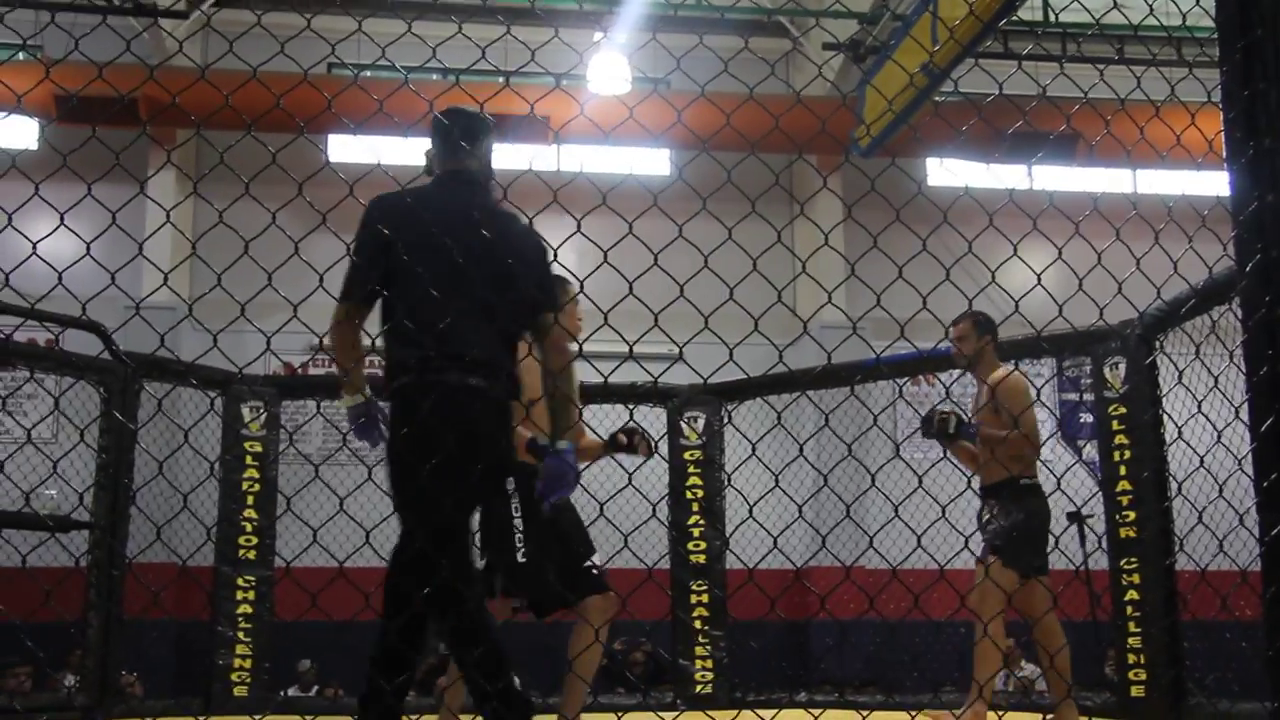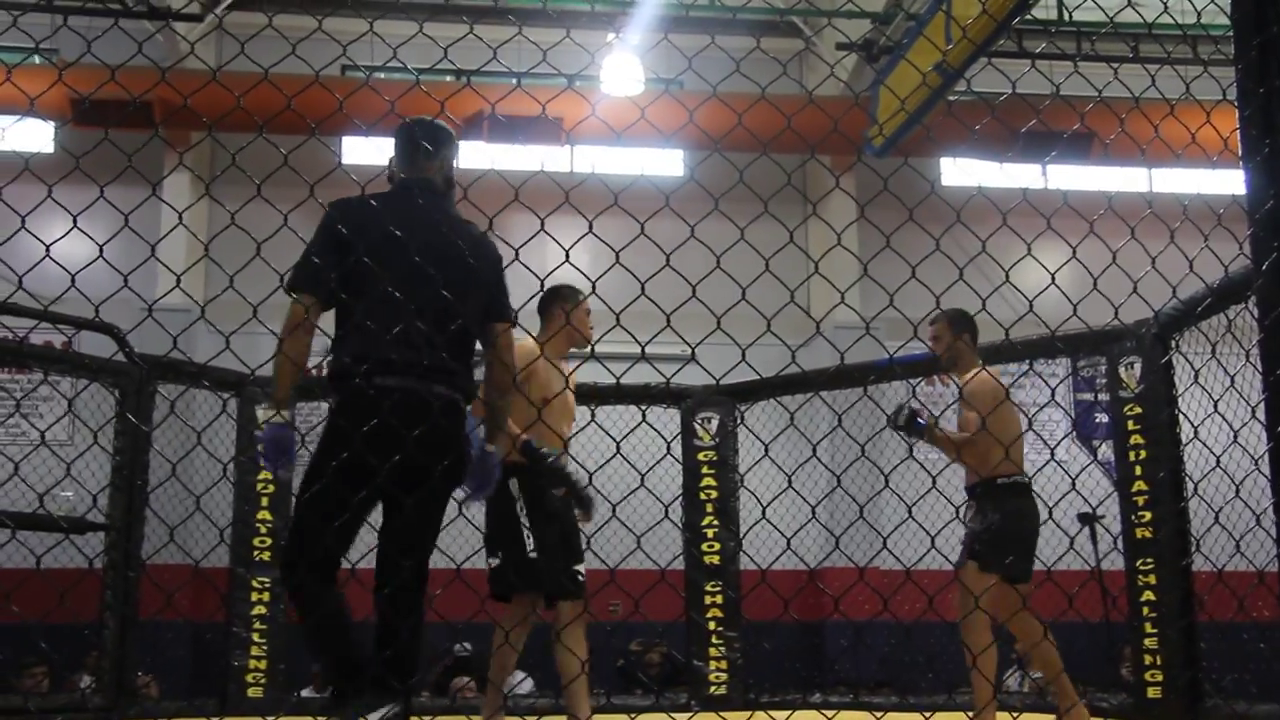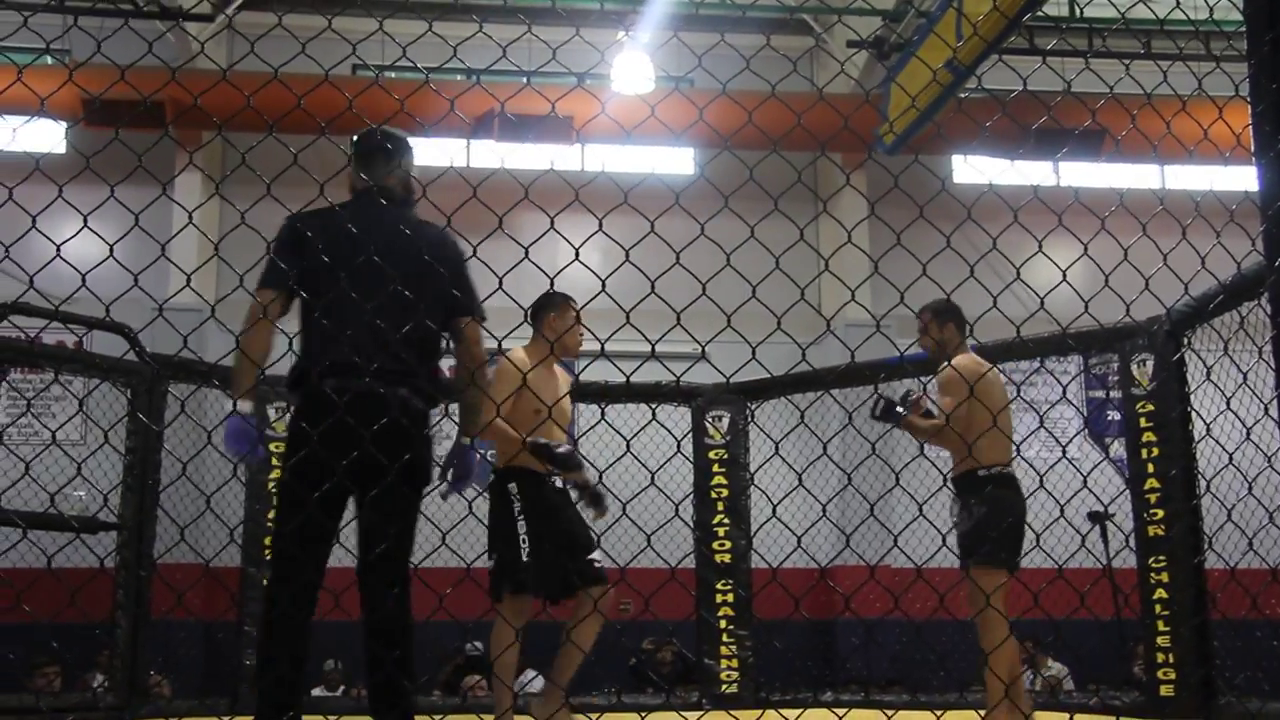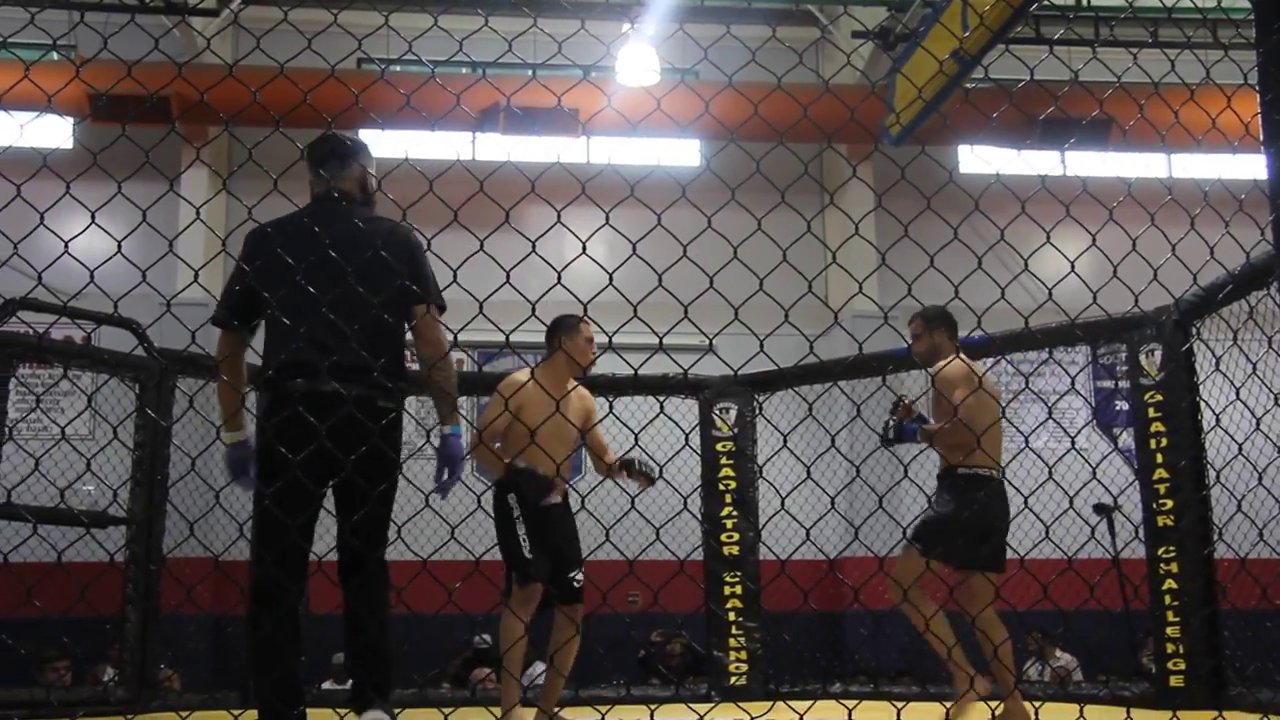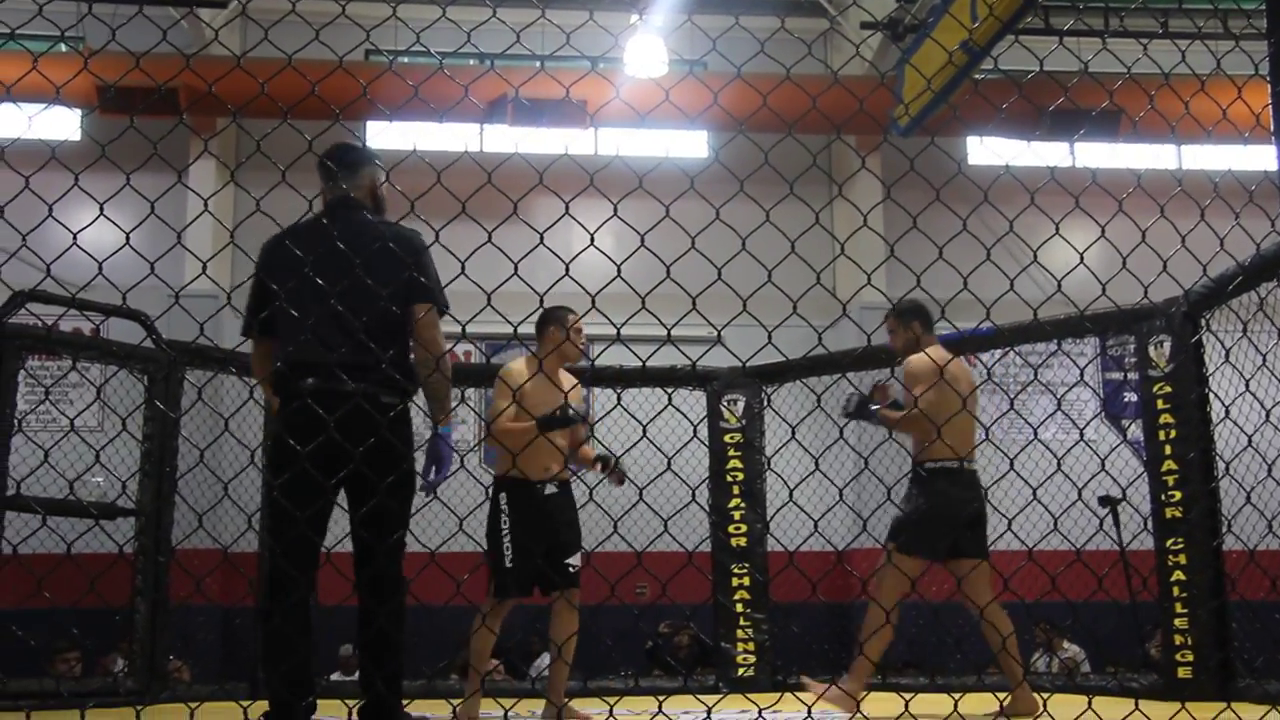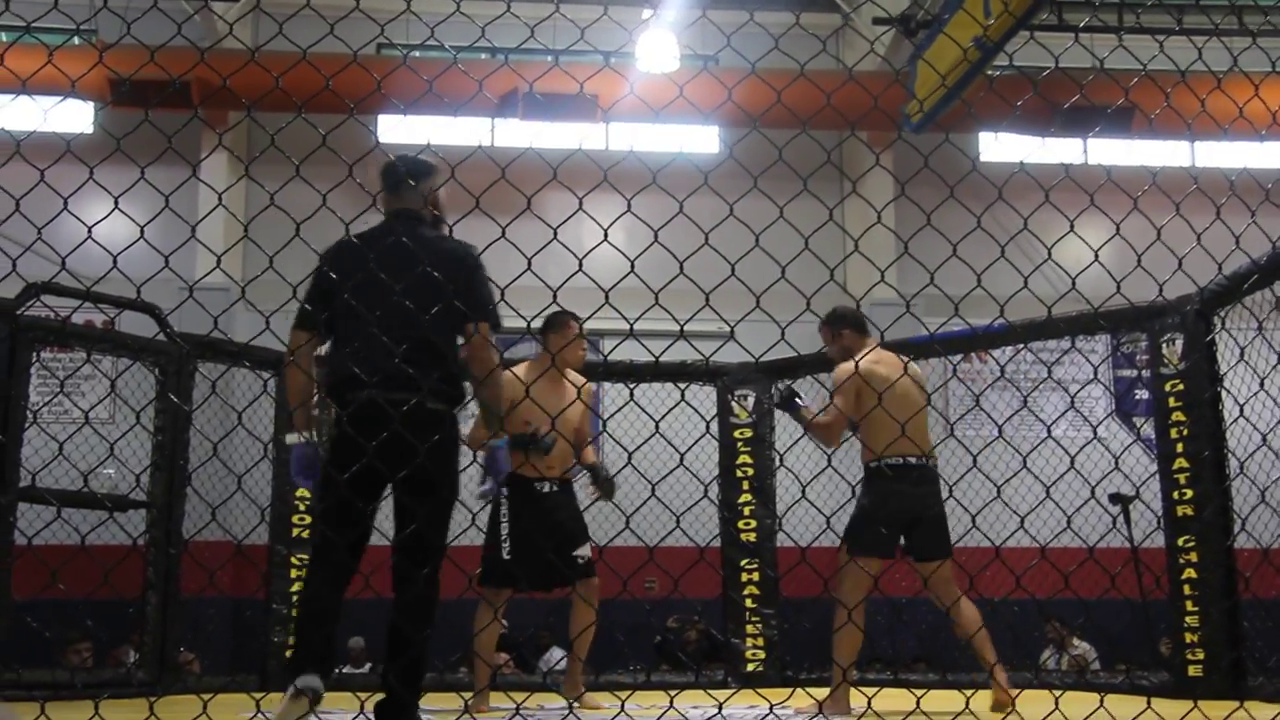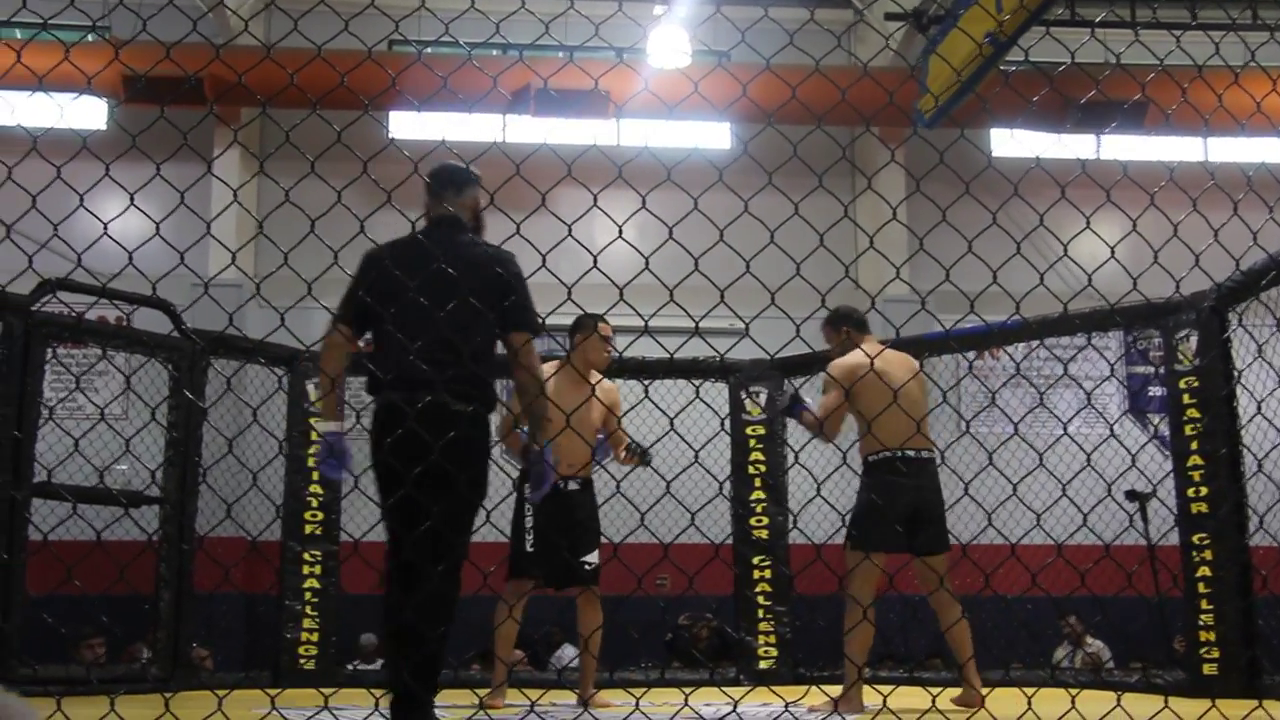
dt=0.3s
person 1, frame 1
left shoulder: (392, 213)
right shoulder: (520, 235)
left elbow: (347, 322)
right elbow: (553, 343)
left wrist: (357, 397)
right wrist: (560, 443)
left hip: (427, 409)
right hip: (491, 418)
left knee: (436, 578)
right knee: (423, 572)
person 1, frame 2
left shoulder: (349, 217)
right shoulder: (477, 244)
left elbow: (302, 316)
right elbow: (501, 354)
left wrist: (277, 410)
right wrist: (492, 445)
left hip: (367, 412)
right hip: (442, 426)
left knee: (307, 564)
right knee: (402, 582)
person 1, frame 3
left shoulder: (307, 229)
right shoulder: (437, 245)
left elbow: (264, 310)
right elbow: (472, 348)
left wrist: (242, 405)
right wrist: (470, 436)
left hip: (324, 417)
right hip: (404, 424)
left knee: (293, 579)
right knee: (388, 582)
person 1, frame 4
left shoulder: (267, 240)
right shoulder: (398, 241)
left elbow: (230, 345)
right elbow: (430, 339)
left wrist: (235, 432)
right wrist: (451, 426)
left hip: (294, 416)
right hip: (374, 422)
left knee: (277, 577)
right knee: (365, 569)
person 1, frame 5
left shoulder: (283, 247)
right shoulder: (404, 244)
left elbow: (262, 355)
right elbow: (427, 338)
right wrist: (441, 424)
left hip: (305, 418)
right hip: (383, 419)
left knee: (289, 573)
right knee: (382, 574)
person 1, frame 6
left shoulder: (340, 255)
right shoulder: (456, 257)
left elbow: (300, 351)
right elbow: (481, 351)
left wrist: (301, 435)
right wrist: (496, 435)
left hip: (356, 423)
right hip: (428, 427)
left knee: (331, 560)
right knee: (416, 574)
person 1, frame 7
left shoulder: (382, 260)
right shoulder: (496, 264)
left elbow: (336, 344)
right elbow: (524, 362)
left wrist: (330, 424)
right wrist: (539, 437)
left hip: (394, 426)
right hip: (462, 430)
left knee: (406, 565)
right knee: (437, 571)
person 2, frame 1
left shoulder: (566, 372)
right shoulder: (514, 357)
left wrist: (614, 442)
left hip: (553, 495)
right hip: (516, 489)
left knee: (599, 604)
right knee: (501, 598)
person 2, frame 2
left shoulder: (565, 375)
right shoulder: (524, 354)
right elbow: (487, 407)
left wrist: (570, 484)
right wrist: (532, 451)
left hip: (549, 492)
right hip: (517, 484)
left knee: (572, 606)
right knee: (525, 601)
person 2, frame 3
left shoulder: (561, 378)
right shoulder: (514, 365)
right elbow: (487, 424)
left wrist: (580, 477)
right wrist: (538, 449)
left hip: (556, 493)
right hip: (519, 489)
left knee: (595, 594)
right knee: (518, 601)
person 2, frame 4
left shoulder: (584, 400)
right shoulder: (517, 385)
left elbow: (602, 460)
right elbow: (479, 443)
left wrist: (627, 466)
right wrist: (514, 470)
left hip: (557, 505)
right hip: (517, 498)
left knee: (572, 607)
right knee: (528, 590)
person 2, frame 5
left shoulder: (573, 385)
right shoulder: (513, 373)
right elbow: (495, 433)
left wrist: (600, 460)
right wrist: (546, 422)
left hip: (559, 495)
right hip: (517, 494)
left knee: (569, 593)
right knee: (502, 597)
person 2, frame 6
left shoulder: (583, 387)
right shoulder: (514, 379)
right elbow: (477, 439)
left wrist: (595, 468)
right wrist: (517, 442)
left hip: (561, 494)
right hip: (519, 493)
left knee: (588, 585)
right knee: (496, 591)
left ankle: (573, 683)
right ankle: (481, 691)
person 2, frame 7
left shoulder: (607, 390)
right shoulder: (539, 376)
left elbow: (618, 445)
right elbow: (507, 432)
left wrist: (633, 451)
right wrist: (534, 454)
left hip: (580, 493)
right hip: (539, 488)
left knee: (588, 590)
right knee: (519, 582)
left ankle: (587, 686)
right ankle: (498, 682)
person 3, frame 1
left shoulder: (1004, 381)
right shoulder: (986, 388)
left elbow: (1030, 441)
right elbow: (981, 462)
left wrist: (967, 430)
right wrist: (953, 438)
left hip: (1016, 505)
right hip: (1005, 507)
left knee: (985, 602)
right knee: (1039, 613)
person 3, frame 2
left shoulder: (974, 382)
right shoulder: (983, 383)
left elbow: (977, 448)
left wrist: (926, 428)
right wrist: (932, 431)
left hip: (1000, 505)
right hip: (1008, 505)
left knee: (973, 607)
right knee: (1019, 617)
person 3, frame 3
left shoulder: (954, 370)
right shoulder: (986, 372)
left elbow: (950, 434)
left wrist: (902, 417)
right wrist: (926, 415)
left hip: (984, 495)
right hip: (1000, 493)
left knee: (987, 609)
right knee: (988, 609)
person 3, frame 4
left shoulder: (948, 370)
right shoulder: (976, 374)
left elbow: (962, 432)
left wrist: (915, 432)
right wrist: (919, 422)
left hip: (964, 492)
right hip: (988, 495)
left knee: (906, 580)
right knee: (980, 605)
left ankle: (966, 677)
person 3, frame 5
left shoulder: (917, 364)
right shoulder: (961, 368)
left elbow: (924, 424)
left wrist: (873, 411)
right wrist: (890, 408)
left hip: (935, 487)
right hip: (966, 487)
left knee: (886, 586)
right knee: (981, 598)
person 3, frame 6
left shoulder: (850, 371)
right shoulder: (911, 368)
left elbow: (830, 435)
left wrist: (796, 407)
left hip: (887, 485)
right hip: (925, 482)
left knee: (850, 589)
right knee: (949, 590)
left ankle: (838, 696)
right ankle: (999, 677)
person 3, frame 7
left shoulder: (846, 365)
right shoulder: (911, 364)
left elbow: (827, 428)
left wrist: (801, 411)
left hip: (885, 478)
right hip: (925, 477)
left knee: (858, 586)
right knee: (938, 587)
left ankle: (851, 693)
right ankle: (971, 685)
